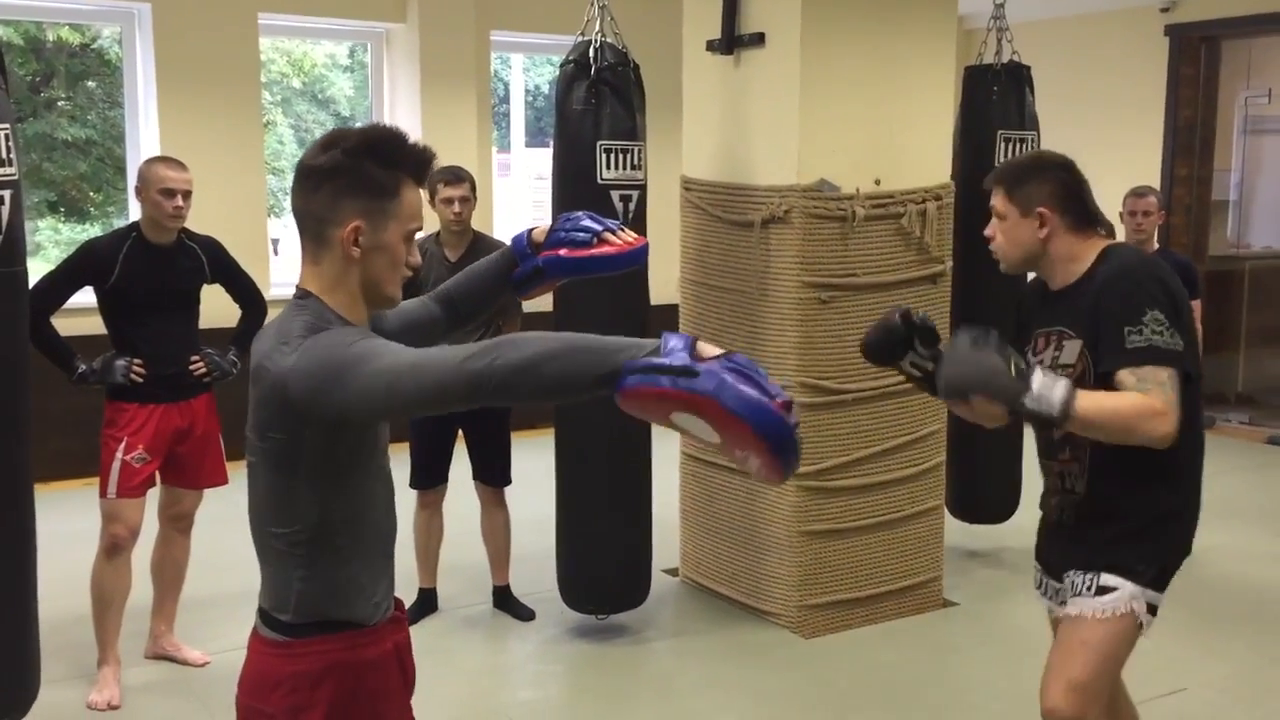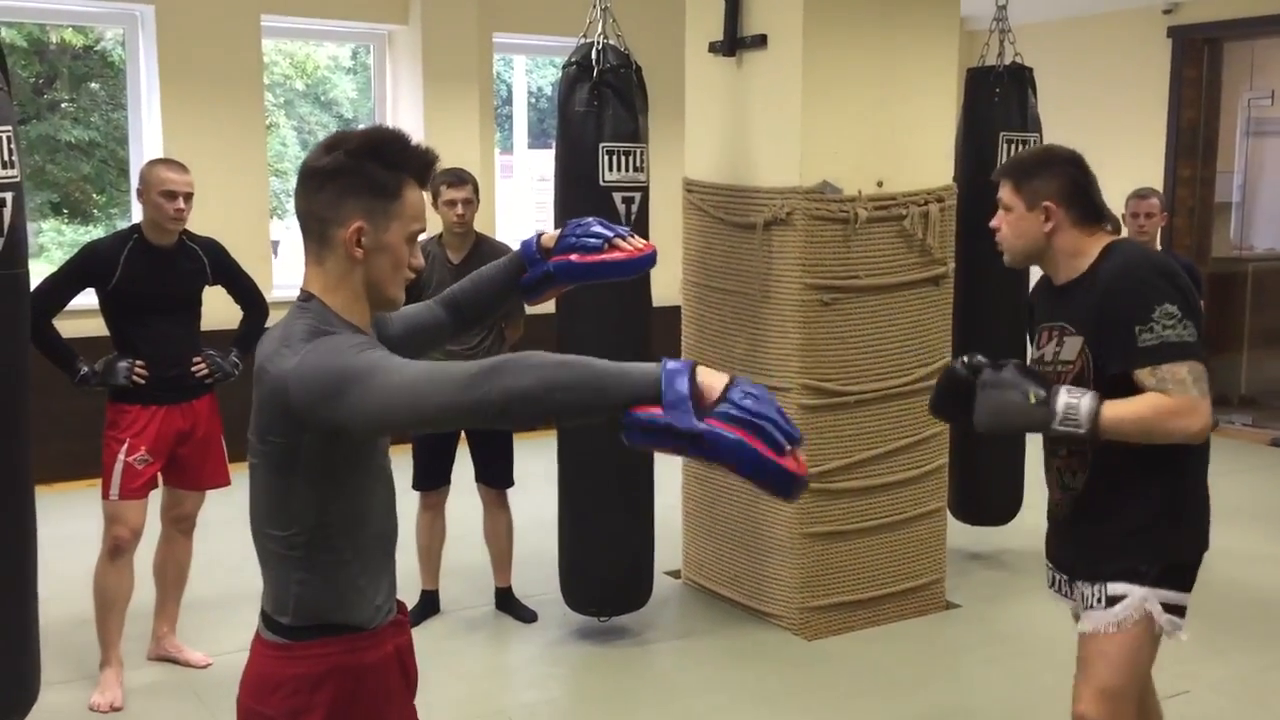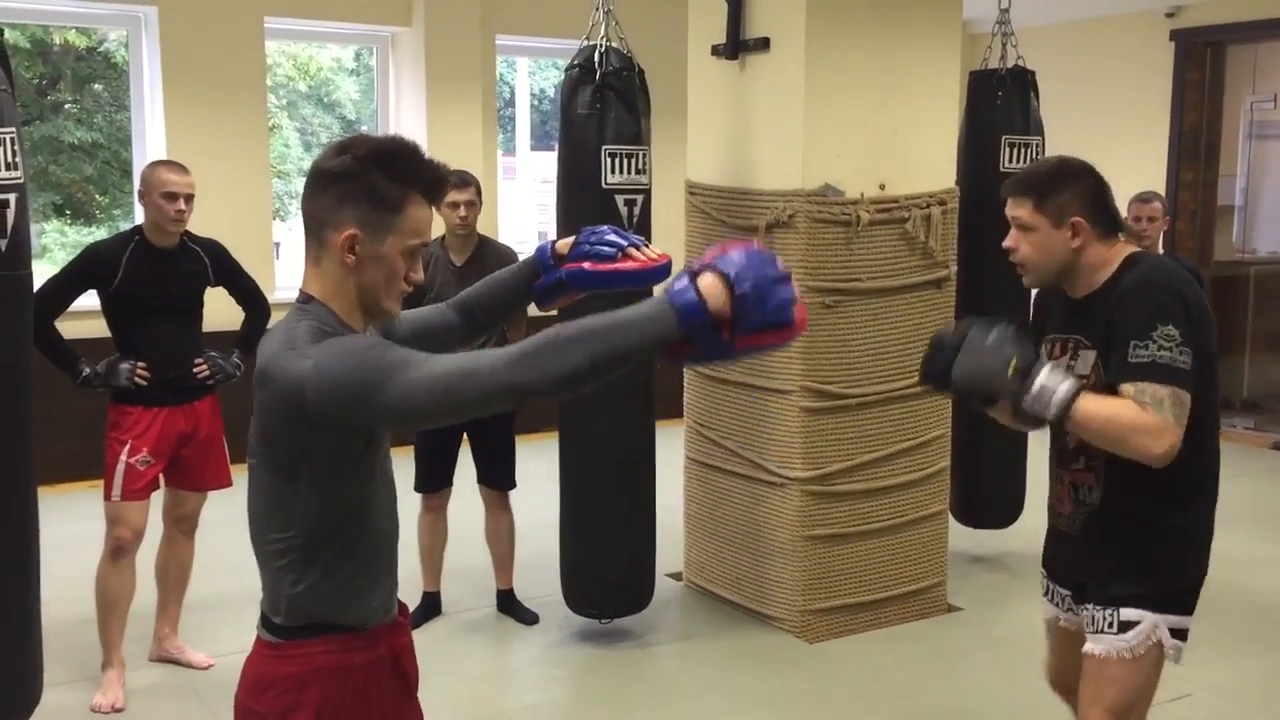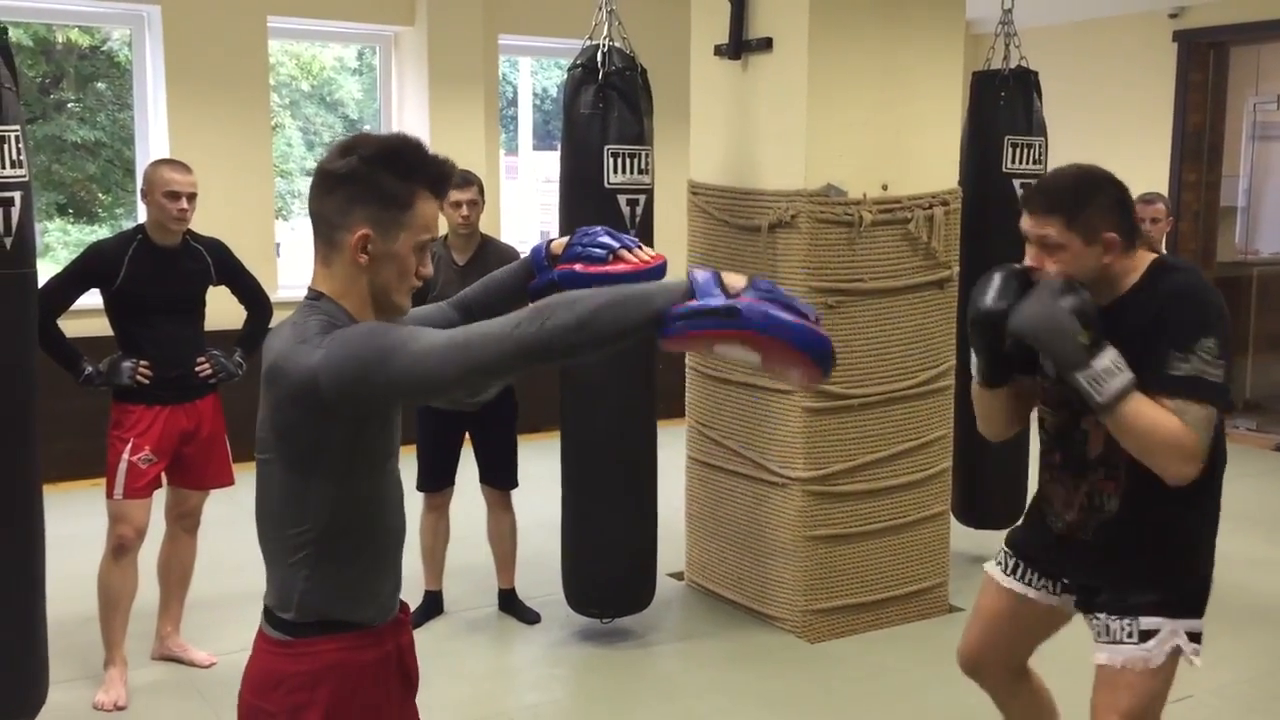
dt=0.2s
person 1, frame 1
left shoulder: (327, 331)
right shoulder: (314, 363)
left elbow: (439, 312)
right elbow: (492, 371)
left wrist: (528, 250)
right wrist: (673, 353)
left hip: (360, 647)
right hip: (319, 671)
person 1, frame 2
left shoulder: (334, 333)
right shoulder: (316, 367)
left elbow: (443, 316)
right elbow: (491, 389)
left wrist: (538, 255)
right wrist: (676, 380)
left hip: (363, 648)
person 1, frame 3
left shoulder: (328, 335)
right shoulder: (322, 369)
left elbow: (456, 318)
right elbow: (523, 373)
left wrist: (552, 260)
right wrist: (693, 300)
left hip: (366, 648)
person 1, frame 4
left shoulder: (332, 333)
right shoulder: (334, 359)
left elbow: (451, 319)
right elbow: (535, 334)
left wrist: (545, 261)
right wrist: (702, 291)
left hip: (366, 648)
person 2, frame 1
left shoulder: (1132, 285)
right shoulder: (1043, 293)
left elbow: (1157, 418)
right elbow: (997, 407)
left wrist: (1022, 384)
right wrist: (927, 362)
left hip: (1135, 530)
right hip: (1069, 522)
person 2, frame 2
left shoulder: (1141, 281)
right shoulder: (1048, 291)
left elbow: (1189, 415)
left wrist: (1055, 408)
right wrist: (983, 387)
left hip: (1148, 531)
right hip: (1081, 524)
person 2, frame 3
left shoulder: (1155, 296)
right shoulder: (1054, 297)
left elbow: (1154, 438)
right elbow: (1019, 409)
left wrist: (1031, 377)
right wrist: (972, 369)
left hip: (1149, 552)
right hip: (1077, 536)
person 2, frame 4
left shoulder: (1184, 305)
right shoulder: (1035, 290)
left elbow: (1183, 462)
right elbow: (995, 427)
left wrist: (1090, 361)
right wrist: (989, 348)
left hip: (1152, 558)
right hip: (1057, 528)
right knee: (982, 656)
person 3, frame 1
left shoulder: (203, 250)
right shoulder: (105, 252)
left elbow: (254, 303)
right elbow: (33, 310)
left wrist: (231, 357)
right wrist: (83, 369)
left hip: (195, 404)
right hip: (133, 407)
left knee: (178, 519)
right knee: (119, 533)
left ankle: (161, 635)
right ankle: (108, 664)
person 3, frame 2
left shoulder: (205, 252)
right shoulder: (107, 254)
left elbow: (256, 305)
right elbow: (35, 313)
left wrist: (233, 358)
right wrist: (85, 371)
left hip: (197, 405)
right hip: (136, 409)
left knee: (181, 521)
right knee: (121, 535)
left ankle: (164, 637)
right ankle: (110, 666)
person 3, frame 3
left shoulder: (207, 253)
right shoulder: (109, 255)
left elbow: (258, 306)
right elbow: (38, 314)
left wrist: (235, 360)
right wrist: (88, 372)
left hip: (199, 406)
right hip: (138, 410)
left knee: (183, 521)
right knee: (123, 536)
left ankle: (166, 638)
right ankle: (112, 666)
person 3, frame 4
left shoulder: (209, 252)
right shoulder: (111, 254)
left elbow: (260, 305)
right elbow: (41, 312)
left wrist: (238, 358)
right wrist: (91, 371)
left hip: (201, 404)
right hip: (140, 409)
left knee: (185, 520)
right knee: (126, 534)
left ankle: (168, 636)
right ankle: (114, 665)
person 4, frame 1
left shoulder: (498, 255)
right shoulder: (414, 257)
left elbow: (512, 322)
left knee: (493, 493)
right knee: (429, 496)
left ankle: (502, 590)
right ankle: (427, 593)
person 4, frame 2
left shoulder: (500, 257)
right shoulder: (417, 258)
left elbow: (514, 325)
left wrist: (484, 359)
right wrist: (433, 358)
left knee: (495, 495)
right knee: (431, 498)
left ankle: (504, 592)
right ankle: (428, 595)
person 4, frame 3
left shoulder: (504, 259)
right shoulder: (419, 261)
left elbow: (517, 328)
left knee: (497, 496)
right knee: (433, 500)
left ankle: (506, 593)
right ankle: (430, 596)
person 4, frame 4
left shoulder: (506, 258)
right shoulder: (422, 260)
left hip: (494, 395)
right hip: (438, 397)
left knee: (499, 496)
right knee: (435, 499)
left ankle: (508, 592)
right ankle: (432, 596)
